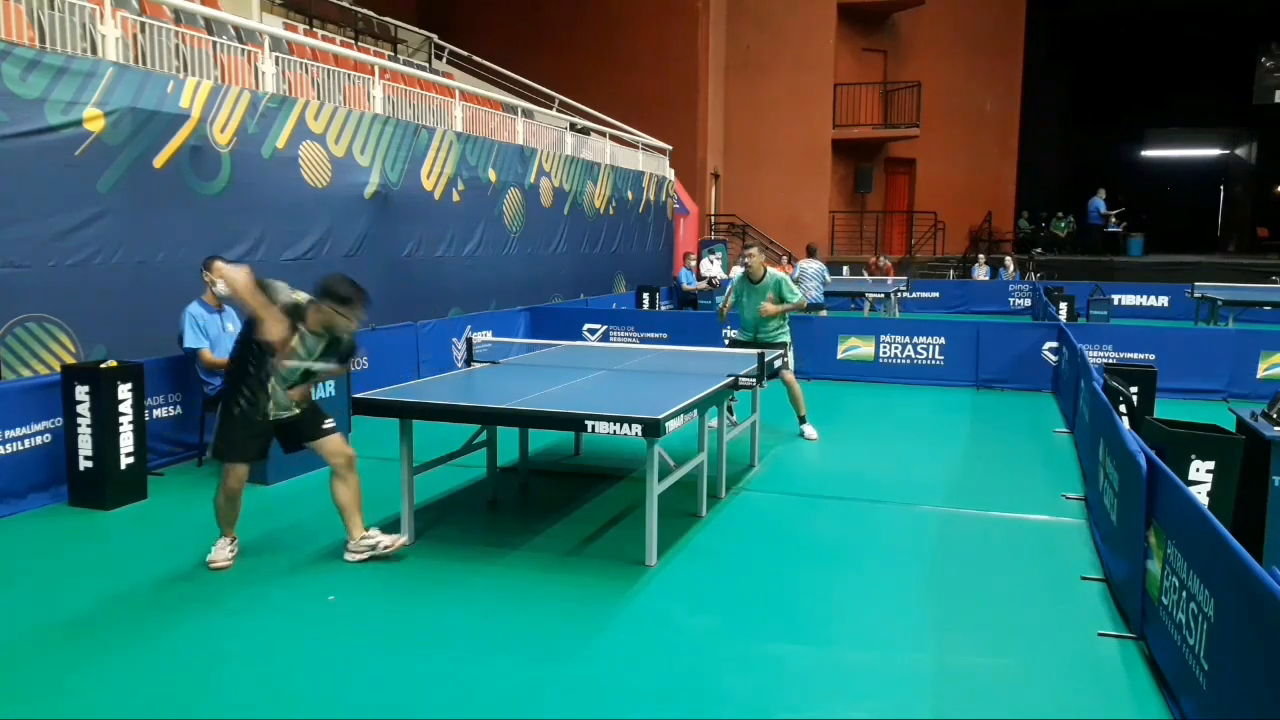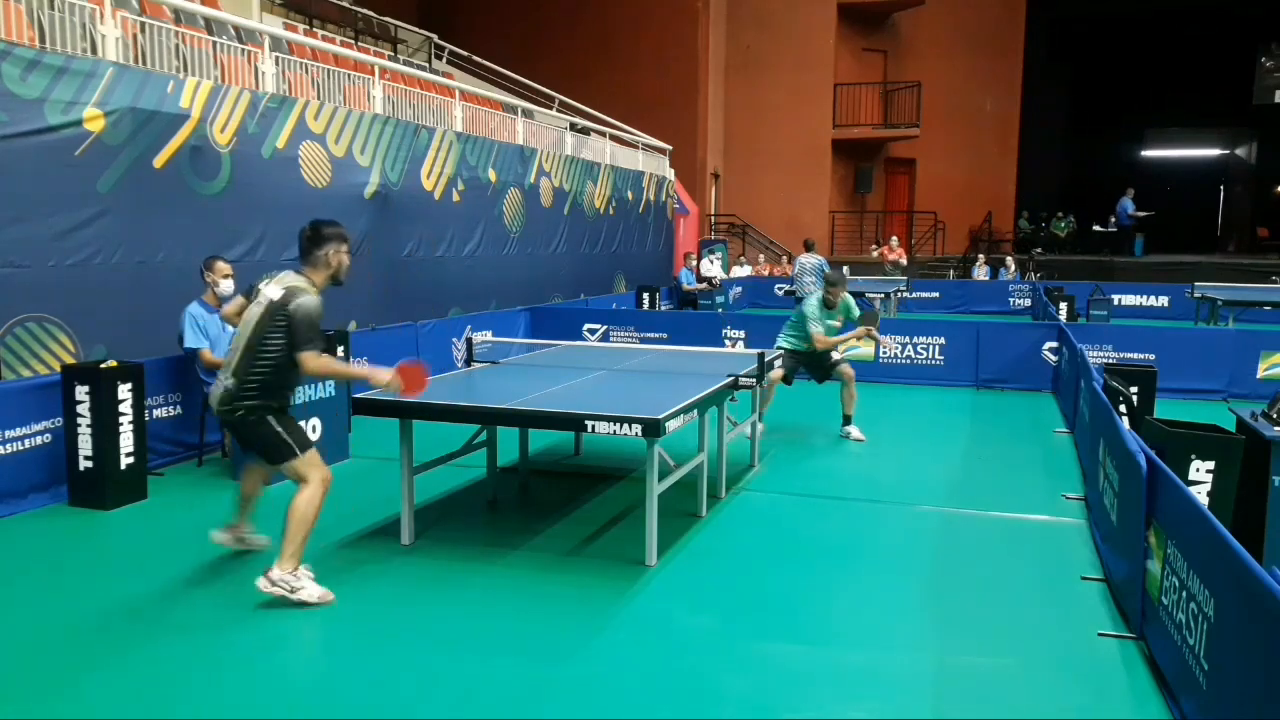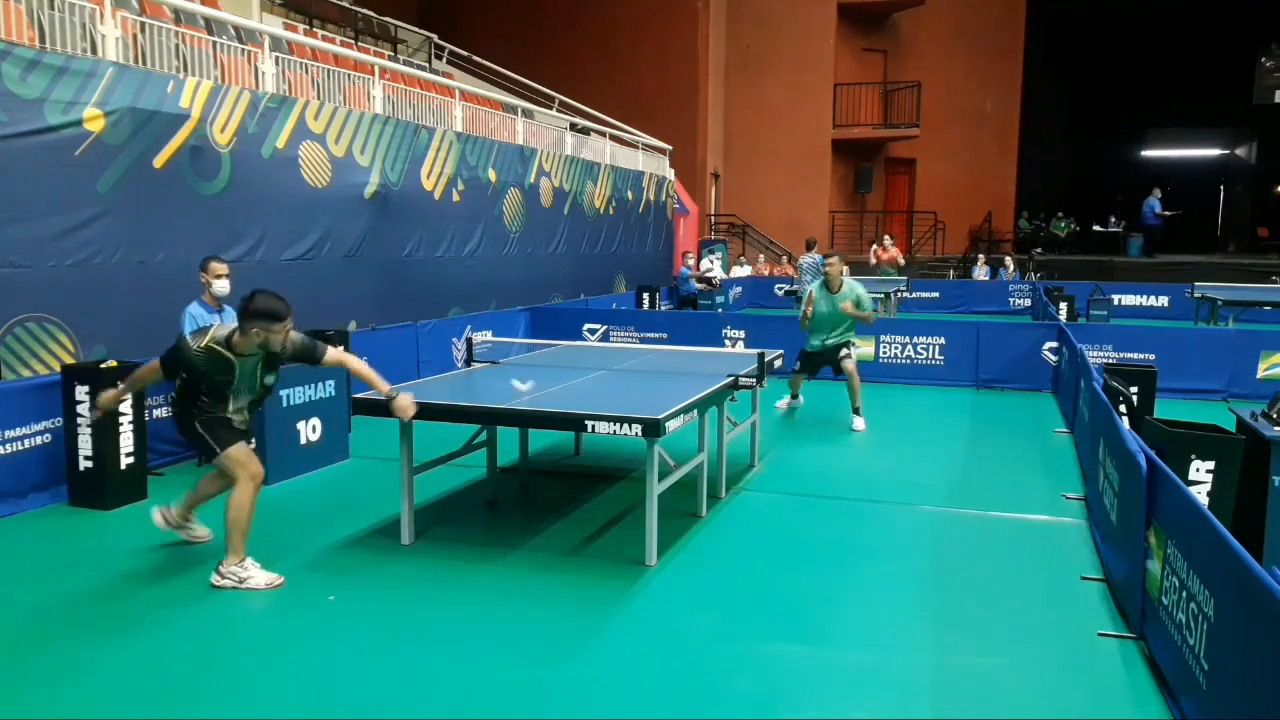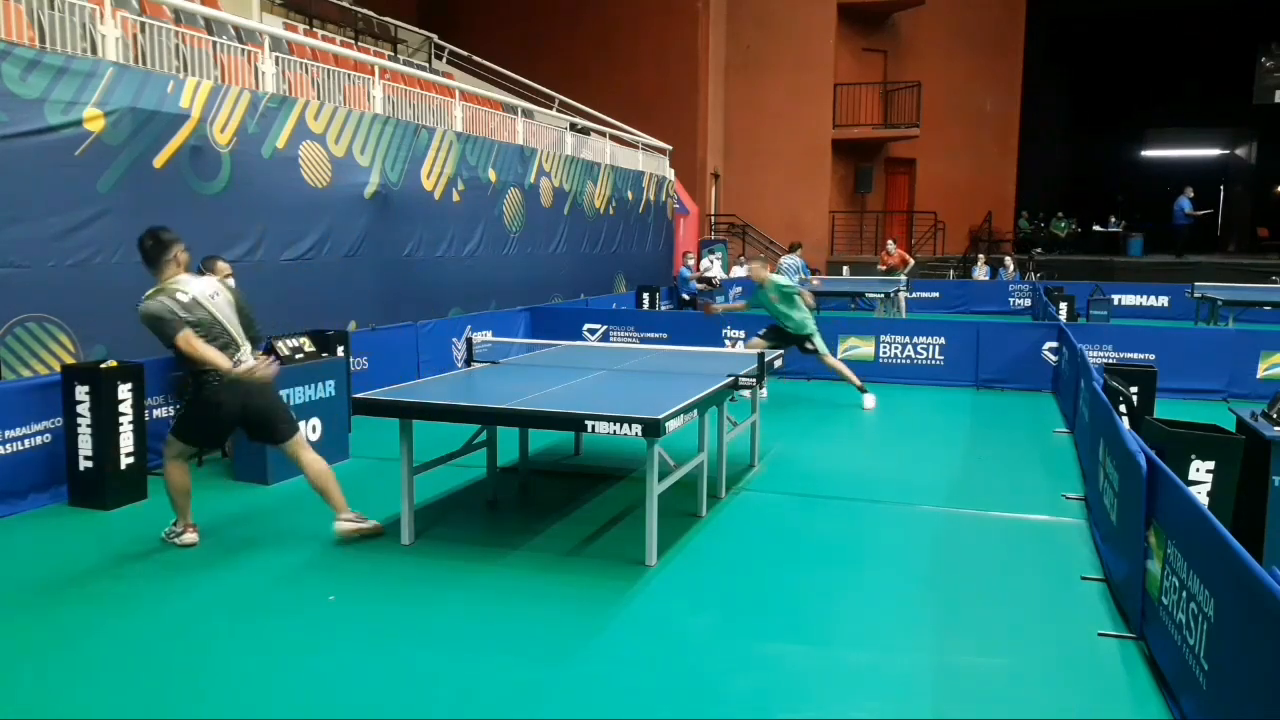
dt=0.7s
person 1, frame 1
left shoulder: (342, 338)
right shoulder: (283, 302)
left elbow: (337, 366)
right elbow: (235, 275)
left wrist: (306, 386)
right wrist: (266, 316)
left hip: (293, 403)
right hip: (247, 401)
left knee: (343, 458)
right knee: (233, 481)
left ankle: (359, 539)
right ankle: (227, 539)
person 1, frame 2
left shoulder: (277, 281)
right shoulder: (306, 298)
left elbow: (230, 312)
right elbow: (310, 362)
right wrist: (368, 374)
left hip: (230, 395)
right hip: (252, 404)
left knee: (264, 460)
right knee: (316, 478)
left ankle: (239, 529)
right ankle: (284, 573)
person 1, frame 3
left shoulder: (287, 345)
right shoulder: (200, 350)
left elbow: (344, 358)
right elbow: (158, 369)
left wrist: (391, 394)
right wrist: (120, 392)
left hip: (236, 415)
right hip: (198, 414)
left knee: (235, 472)
right knee: (250, 474)
left ankle: (177, 514)
right ankle: (233, 567)
person 1, frame 4
left shoulder: (152, 306)
right shoulder: (214, 283)
left elbow: (191, 345)
right elbow: (248, 326)
left wrist: (231, 368)
left hip: (212, 394)
right hip: (255, 388)
left knee: (175, 456)
right knee: (302, 451)
left ankle: (184, 527)
right ankle: (346, 516)
person 2, frame 1
left shoulder: (778, 279)
right shoulder: (738, 282)
left elbow: (801, 303)
right elbow: (723, 318)
left wrist: (776, 309)
right wrist: (723, 311)
left hip: (776, 337)
right hip: (746, 336)
left knee: (788, 378)
left ankle: (804, 423)
right ankle: (728, 414)
person 2, frame 2
left shoulder: (847, 301)
right shoulder: (811, 305)
left elbow: (857, 321)
right elbow: (819, 344)
left wrist: (876, 336)
right wrist: (852, 335)
left hip: (820, 348)
right hip: (792, 345)
left knee: (848, 374)
right knee: (773, 378)
left ankle: (847, 425)
right ankle: (759, 422)
person 2, frame 3
left shoulder: (855, 289)
right shoulder: (813, 290)
left elbow: (870, 318)
right elbow: (804, 326)
left wrist: (853, 313)
right wrist: (806, 315)
left hip: (841, 340)
right hip: (815, 344)
left knee: (850, 369)
right knee: (794, 380)
left ankle: (857, 415)
right ankle: (795, 398)
person 2, frame 4
left shoulder: (778, 282)
right shoulder: (759, 290)
left elbow: (805, 293)
right elbow: (747, 305)
left wrist: (809, 302)
right wrist: (721, 308)
left hip: (803, 328)
right hip: (783, 327)
left knee: (829, 361)
right knee: (751, 346)
left ankle: (864, 392)
right ankle: (758, 387)
